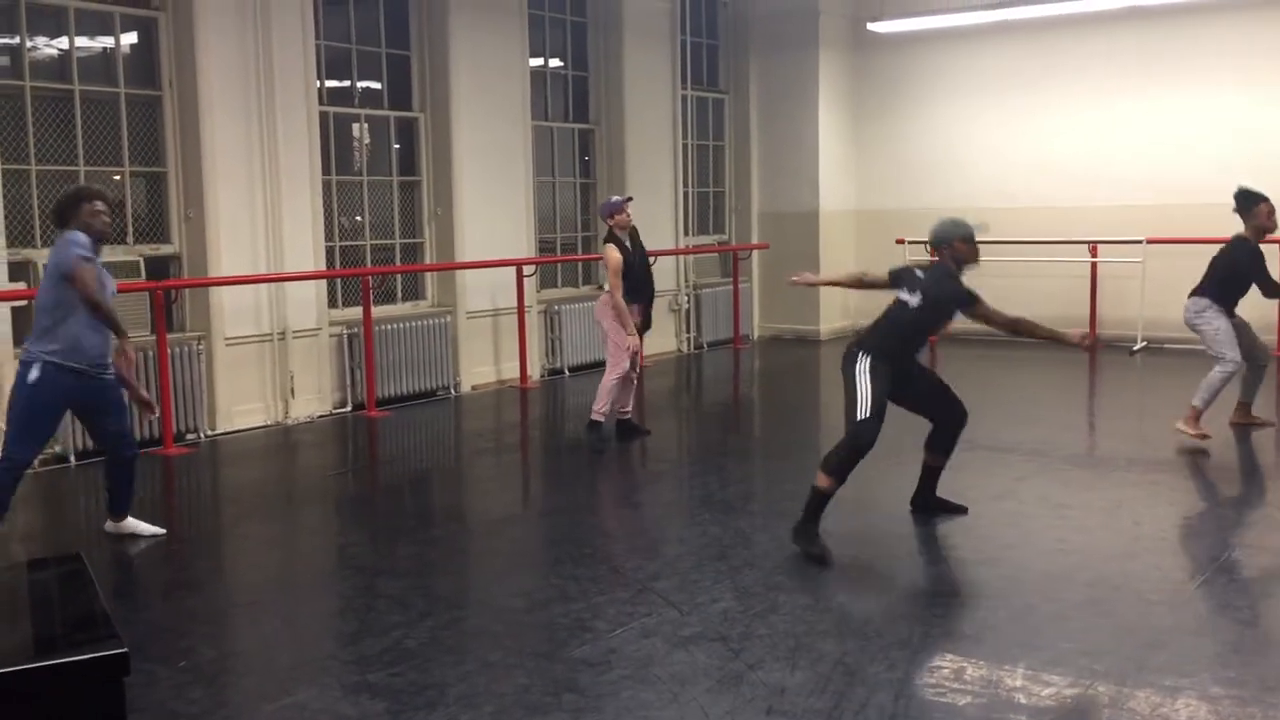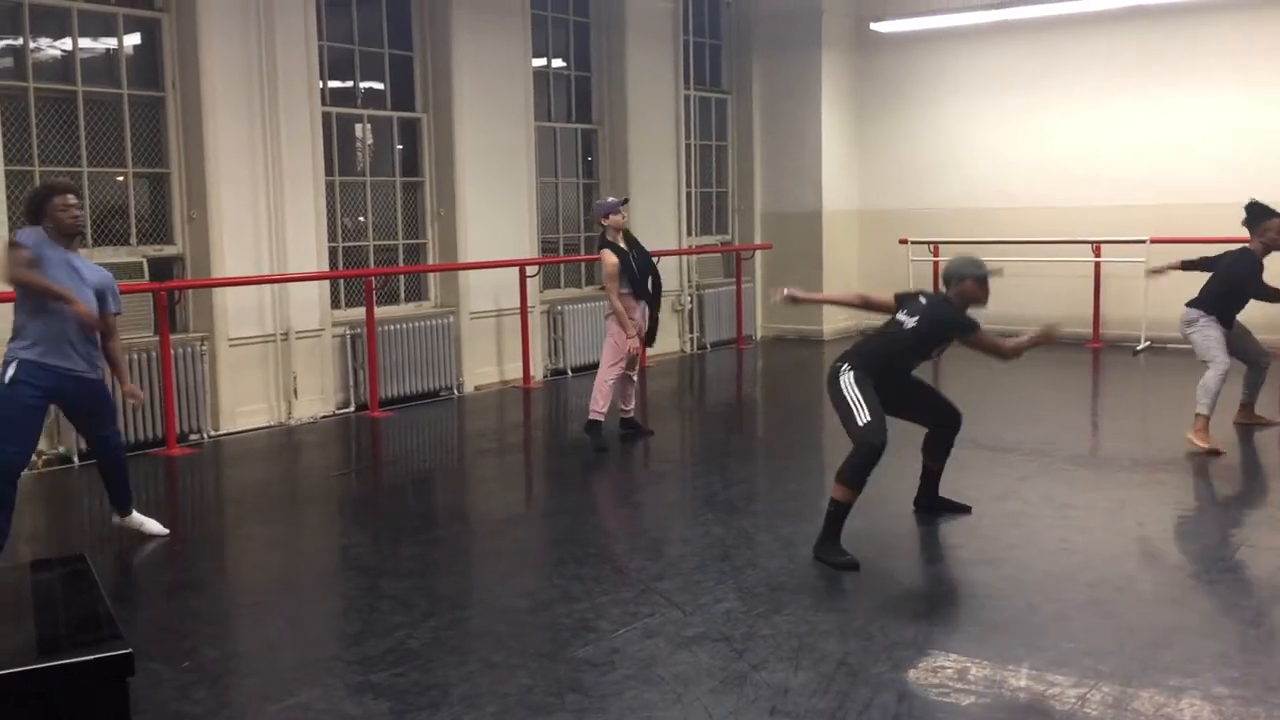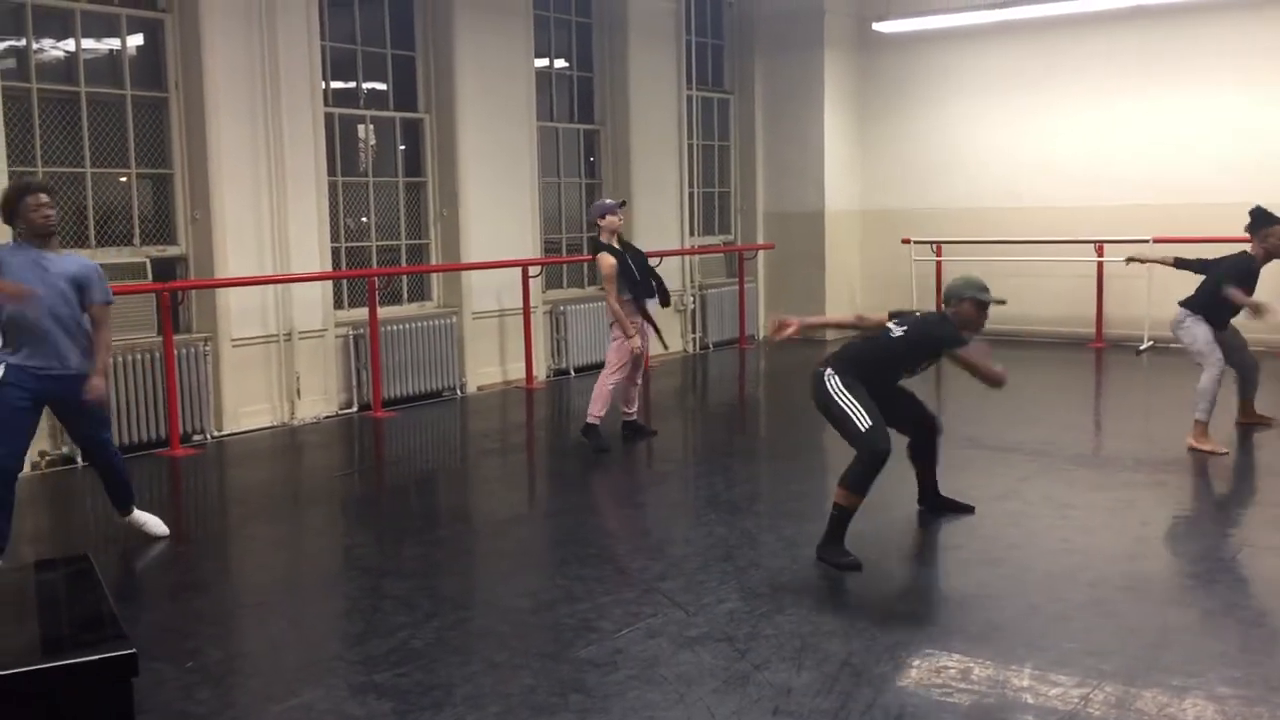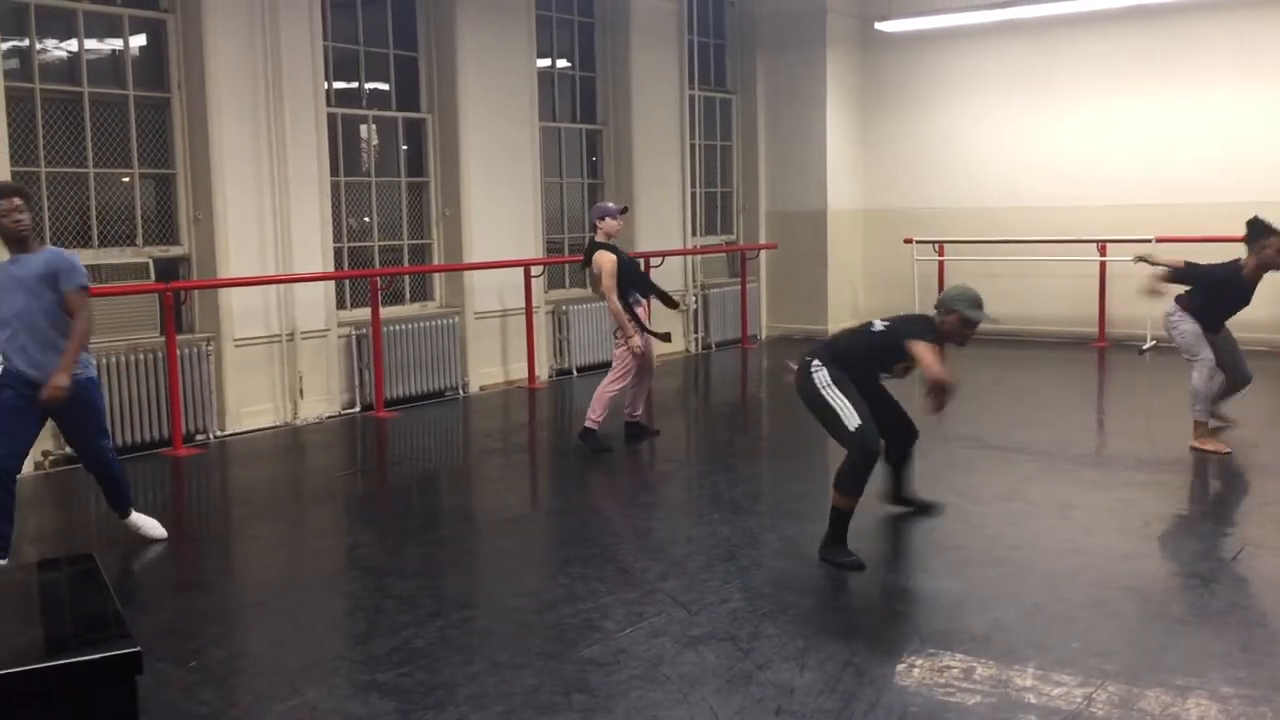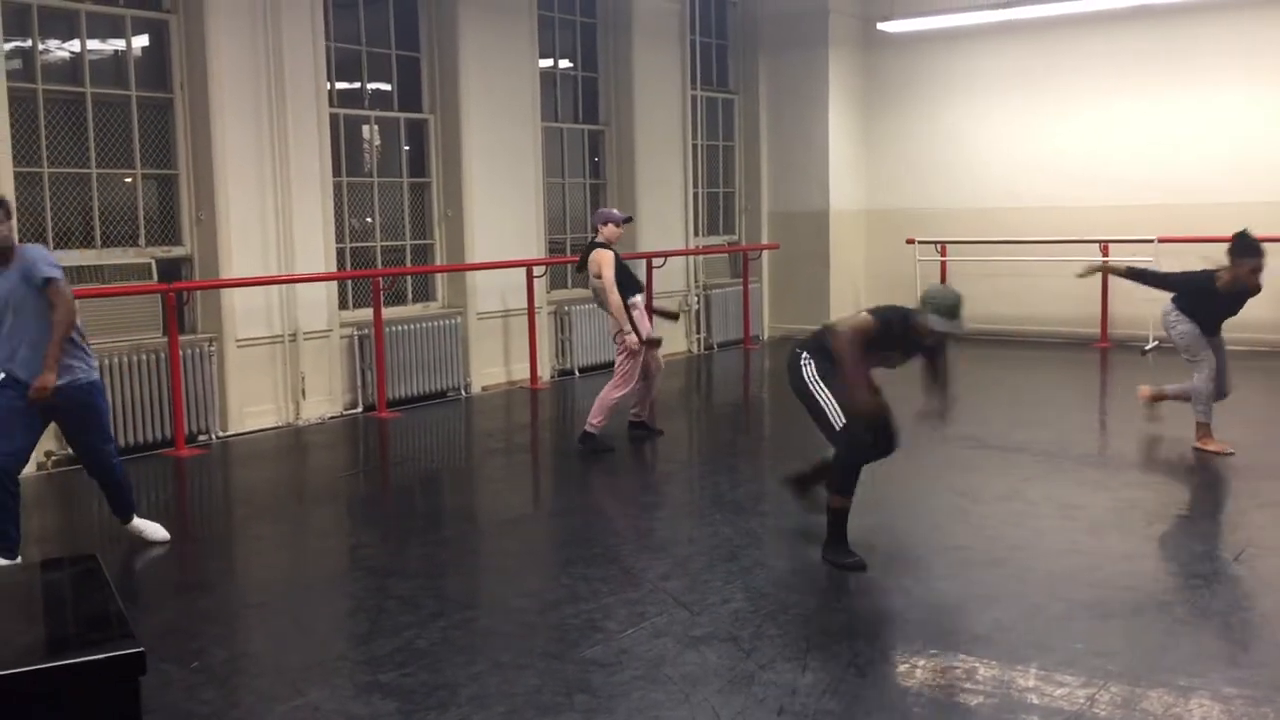
dt=0.1s
person 1, frame 1
left shoulder: (104, 278)
right shoulder: (73, 243)
right elbow: (91, 293)
left wrist: (133, 386)
right wrist: (125, 341)
left hip: (94, 376)
right hip: (46, 370)
left knee: (124, 446)
left ankle: (119, 518)
person 1, frame 2
left shoulder: (100, 276)
right shoulder: (33, 239)
left elbow: (109, 335)
left wrist: (124, 380)
right wrist: (69, 299)
left hip: (84, 376)
right hip: (30, 370)
left knee: (112, 450)
left ankle: (125, 514)
person 1, frame 3
left shoulder: (84, 268)
left elbow: (101, 327)
left wrist: (99, 375)
left hip: (72, 378)
left knee: (102, 452)
left ankle: (129, 511)
person 1, frame 4
left shoulder: (61, 261)
left elbow: (82, 318)
left wrist: (64, 372)
left hip: (72, 380)
left knee: (99, 457)
left ankle: (127, 513)
person 1, frame 5
left shoulder: (32, 257)
left elbow: (65, 308)
left wrist: (50, 369)
left hip: (74, 383)
left knee: (102, 462)
left ankle: (128, 518)
person 2, frame 1
left shoulder: (921, 274)
right shoulder: (952, 290)
left elbow: (865, 279)
right elbow: (1010, 323)
left wrist: (819, 279)
right wrist: (1067, 338)
left hip: (897, 363)
right hip: (868, 360)
left knee: (953, 415)
right knee: (861, 436)
left ankle: (924, 497)
right ankle: (807, 525)
person 2, frame 2
left shoulder: (926, 303)
right shoulder: (950, 317)
left elbow: (865, 300)
right elbow: (1006, 351)
left wrist: (807, 297)
right wrist: (1037, 337)
left hip: (885, 378)
right hip: (853, 374)
left knee: (947, 420)
right knee: (871, 441)
left ankle: (927, 498)
right ankle: (827, 540)
person 2, frame 3
left shoulder: (924, 322)
right shoulder: (944, 331)
left elbow: (859, 321)
right elbow: (995, 378)
left wrist: (802, 323)
right wrist: (983, 360)
left hip: (867, 381)
right hip: (837, 379)
left knee: (926, 428)
right knee: (875, 447)
left ankle: (930, 497)
right ankle: (830, 542)
person 2, frame 4
left shoulder: (922, 331)
right shoulder: (920, 330)
right elbow: (938, 378)
right wrist: (939, 398)
left hip: (856, 374)
right hip: (823, 371)
left knee: (904, 433)
right knee: (866, 446)
left ankle: (899, 492)
right ankle: (833, 543)
person 2, frame 5
left shoulder: (933, 337)
right shoulder: (894, 320)
left elbow: (936, 371)
right elbow: (844, 330)
left wrist: (940, 399)
right wrist: (858, 387)
left hip: (844, 370)
right hip: (814, 363)
left knee: (883, 442)
right knee: (854, 444)
left ankle: (807, 480)
right ankle: (834, 544)
person 3, frame 1
left shoulder: (631, 233)
right shoulder: (613, 252)
right elbow: (616, 296)
right wrist: (630, 331)
left hip: (634, 305)
right hip: (615, 309)
left knee: (632, 367)
right knee: (618, 366)
left ankle: (624, 419)
right ankle: (596, 422)
person 3, frame 2
left shoulder: (625, 235)
right shoulder: (610, 257)
right elbow: (614, 299)
right wrist: (630, 333)
left hip: (639, 305)
right hip: (624, 308)
left knee: (631, 366)
right knee: (613, 365)
left ankle: (627, 419)
right ankle: (595, 421)
person 3, frame 3
left shoulder: (617, 241)
right shoulder: (608, 259)
right elbow: (613, 301)
right wrist: (630, 334)
left hip: (638, 311)
right hip: (628, 313)
left knee: (635, 368)
right knee: (615, 369)
left ankle: (630, 421)
right ankle: (591, 425)
person 3, frame 4
left shoulder: (604, 249)
right shoulder: (606, 257)
left elbow: (596, 288)
right elbow: (612, 300)
right wrist: (630, 334)
left hip: (638, 313)
right hip: (628, 317)
left knee: (645, 370)
right knee: (620, 375)
left ankle: (633, 422)
right ankle: (589, 428)
person 3, frame 5
left shoulder: (601, 255)
right shoulder: (603, 253)
left elbow: (606, 296)
right elbow: (612, 294)
right wrist: (628, 332)
left hip: (637, 317)
right hip: (628, 322)
left knee: (652, 370)
right knee: (624, 381)
left ankle: (638, 421)
right ankle: (589, 432)
person 4, frame 1
left shoulder: (1245, 246)
right shoulder: (1247, 250)
left hip: (1221, 309)
right hip: (1205, 308)
right knee: (1232, 360)
left ankle: (1241, 412)
right ankle: (1190, 419)
person 4, frame 2
left shoulder: (1245, 258)
right shoulder: (1248, 263)
left elbow: (1200, 262)
right elbow: (1259, 291)
left wrist: (1166, 266)
left hip: (1221, 320)
right hip: (1200, 319)
right knee: (1220, 364)
left ankle: (1246, 412)
right ankle: (1199, 430)
person 4, frame 3
left shoulder: (1249, 263)
right shoulder: (1240, 265)
left elbow: (1192, 263)
right elbow: (1225, 285)
left wrist: (1150, 259)
right wrist: (1247, 301)
left hip: (1216, 322)
right hip: (1191, 319)
left knee: (1249, 366)
right knee: (1215, 364)
left ankle: (1246, 411)
right ankle: (1198, 434)
person 4, frame 4
left shoulder: (1251, 275)
right shoulder: (1229, 274)
right elbow: (1193, 271)
right wrist: (1158, 279)
left hip: (1212, 325)
right hip: (1183, 316)
left knee: (1241, 376)
right knee: (1206, 363)
left ankle: (1208, 404)
right ankle: (1201, 434)
person 4, frame 5
left shoulder: (1251, 287)
right shoulder: (1197, 282)
right elbow: (1151, 277)
right wrist: (1101, 267)
left hip: (1209, 330)
right hip: (1180, 319)
left knee: (1219, 390)
right knee: (1206, 365)
left ankle: (1154, 393)
right ankle: (1203, 435)
